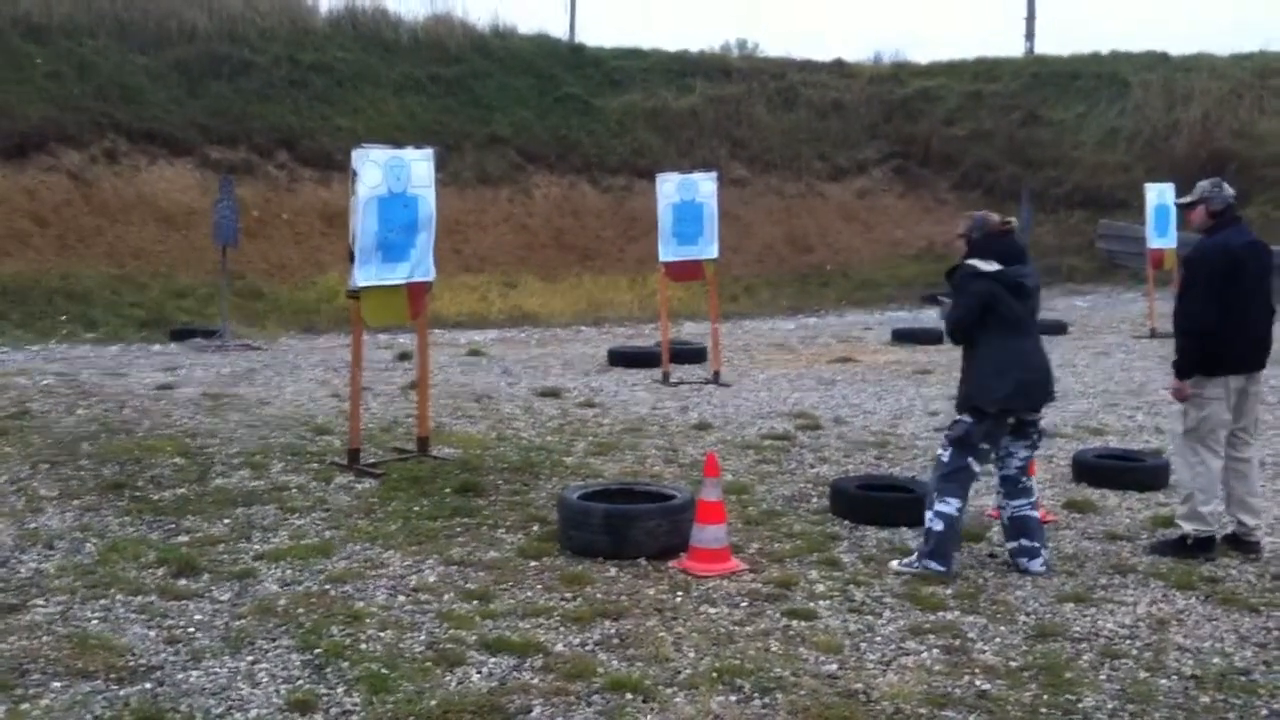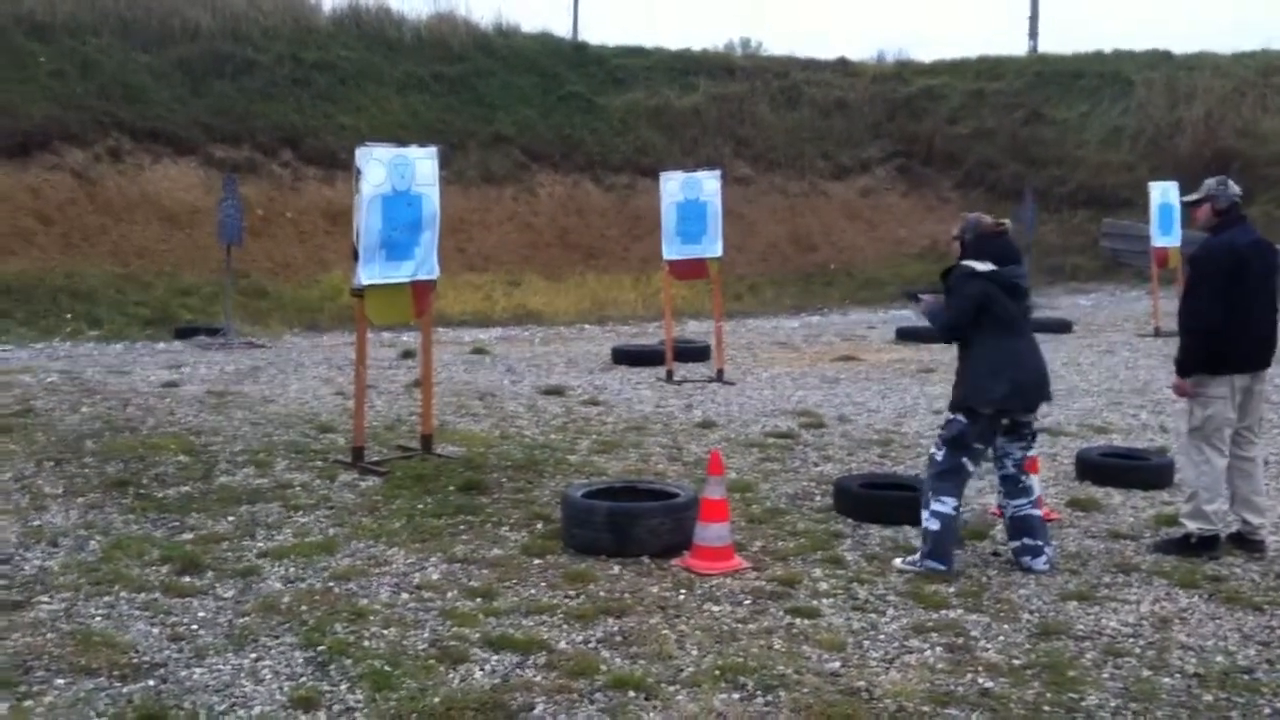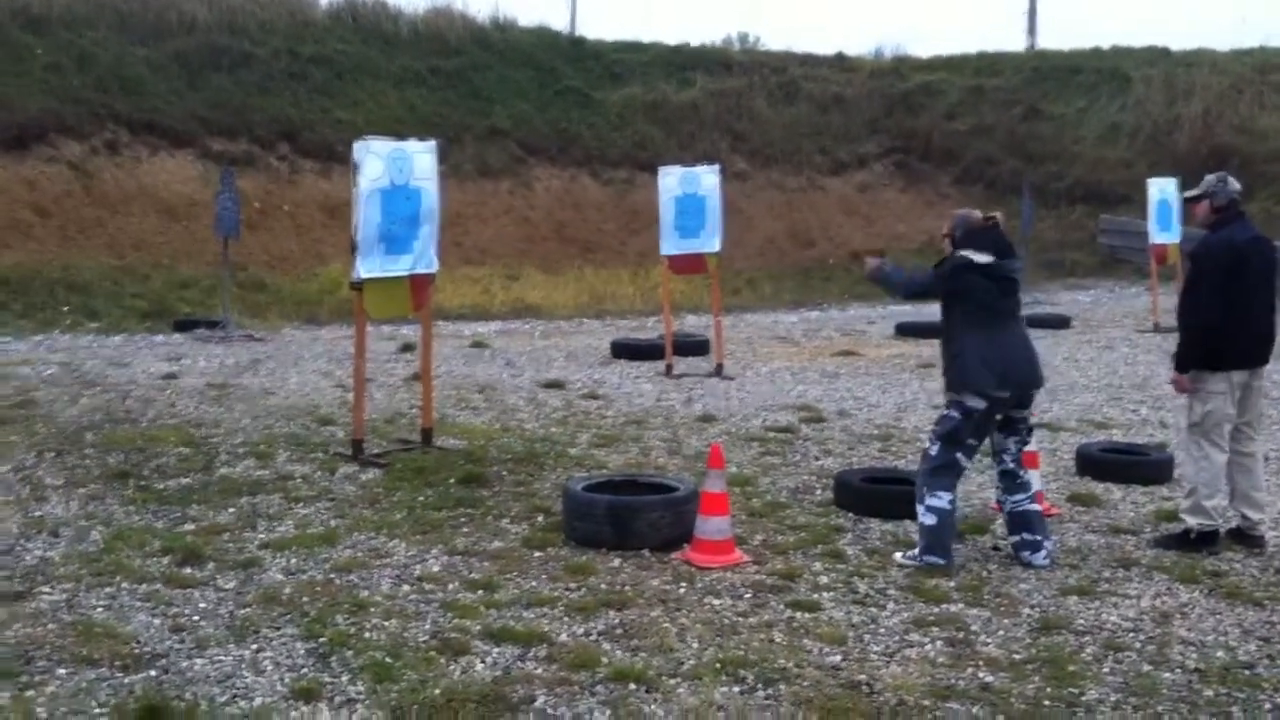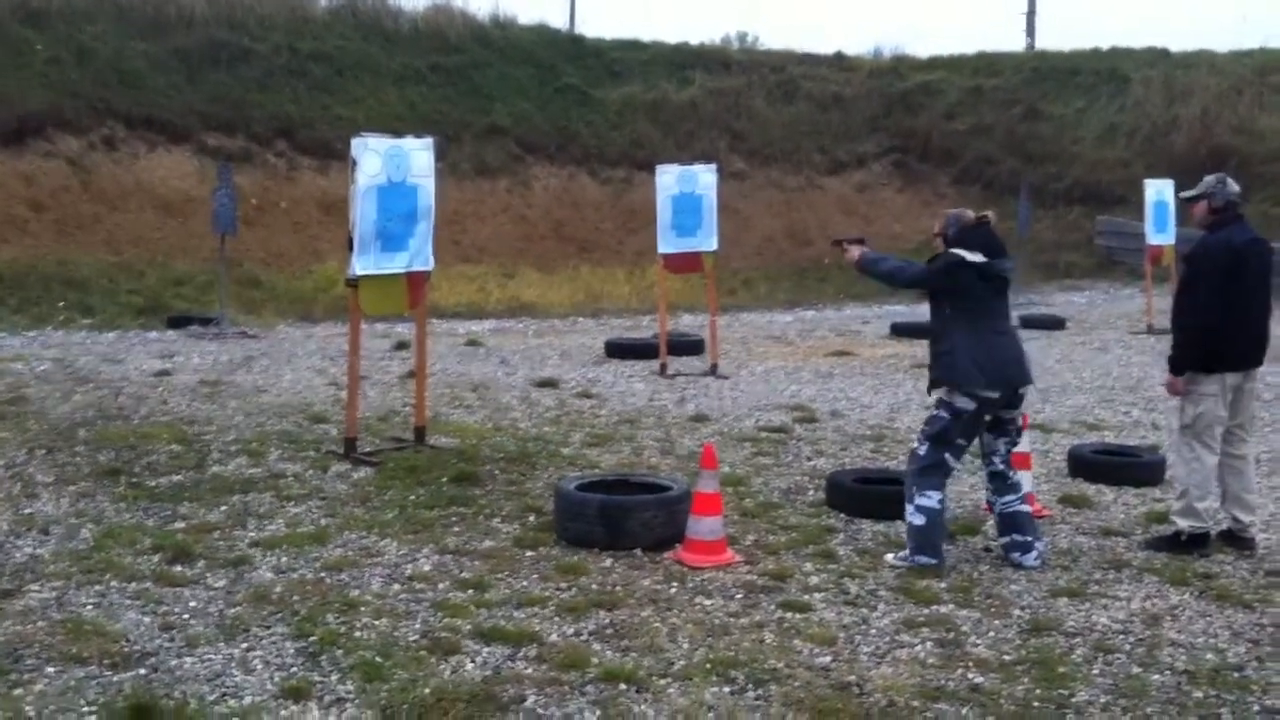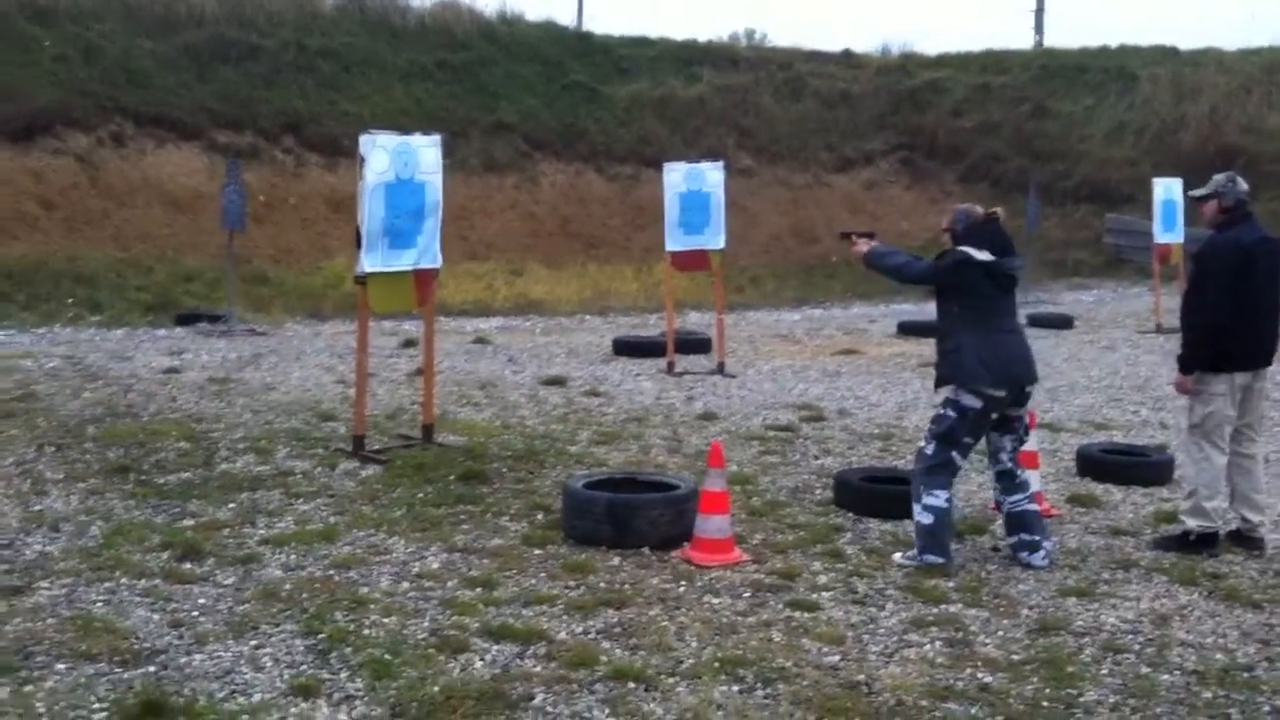
dt=0.2s
person 1, frame 1
left shoulder: (1209, 252)
right shoulder: (1257, 248)
left elbow: (1196, 318)
right elbow: (1263, 308)
left wrist: (1183, 371)
left hip: (1214, 367)
right hip: (1250, 362)
left knee: (1201, 448)
right knee: (1242, 446)
left ankle: (1198, 534)
right ankle: (1248, 532)
person 1, frame 2
left shoulder: (1215, 250)
left elbow: (1201, 317)
left wrist: (1185, 368)
left hip: (1219, 366)
left knee: (1206, 447)
right knee: (1247, 445)
left ankle: (1202, 533)
person 1, frame 3
left shoulder: (1215, 247)
left elbow: (1200, 313)
left wrist: (1183, 364)
left hip: (1217, 362)
left knee: (1206, 443)
right knee: (1246, 441)
left ankle: (1202, 528)
person 1, frame 4
left shoulder: (1211, 248)
right shoulder: (1258, 246)
left elbow: (1195, 315)
left wrist: (1178, 367)
left hip: (1211, 364)
right hip: (1246, 359)
left knee: (1197, 445)
right knee: (1237, 443)
left ankle: (1192, 531)
right ankle: (1242, 528)
person 1, frame 5
left shoulder: (1220, 247)
left elbow: (1204, 314)
left wrist: (1188, 365)
left hip: (1220, 363)
left knee: (1206, 444)
right knee: (1247, 443)
left ankle: (1202, 530)
person 2, frame 1
left shoulder: (975, 277)
right shoulder: (1023, 276)
left elbow: (958, 330)
left wrist: (949, 310)
left hip: (992, 388)
right hip: (1030, 384)
left knee: (953, 470)
right knee: (1015, 471)
left ankle: (933, 557)
right ankle: (1031, 553)
person 2, frame 2
left shoulder: (970, 278)
right shoulder: (1012, 277)
left elbow: (951, 329)
left wrist: (933, 308)
right wrist: (944, 307)
left hip: (990, 389)
right hip: (1028, 384)
left knee: (945, 469)
right knee: (1013, 469)
left ankle: (934, 556)
right ankle: (1035, 552)
person 2, frame 3
left shoulder: (964, 270)
right shoulder: (1000, 270)
left elbow: (917, 286)
right elbow: (934, 279)
left wrist: (879, 270)
right wrist: (890, 267)
left hip: (983, 383)
right hip: (1020, 378)
left knee: (938, 465)
right knee: (1011, 464)
left ankle: (933, 550)
right ankle: (1034, 547)
person 2, frame 4
left shoulder: (955, 268)
right shoulder: (990, 268)
left elbow: (906, 276)
right elbow: (921, 272)
left wrist: (862, 260)
right wrist: (873, 257)
left hip: (971, 382)
right hip: (1009, 378)
left knee: (927, 465)
right knee: (1000, 465)
left ankle: (923, 551)
right ankle: (1025, 548)
person 2, frame 5
left shoulder: (963, 265)
right shoulder: (999, 265)
left elbow: (913, 271)
right elbow: (928, 267)
left wrist: (870, 253)
right wrist: (880, 250)
left hip: (977, 380)
right hip: (1015, 376)
left knee: (934, 464)
right knee: (1007, 464)
left ankle: (931, 550)
right ankle: (1033, 547)
